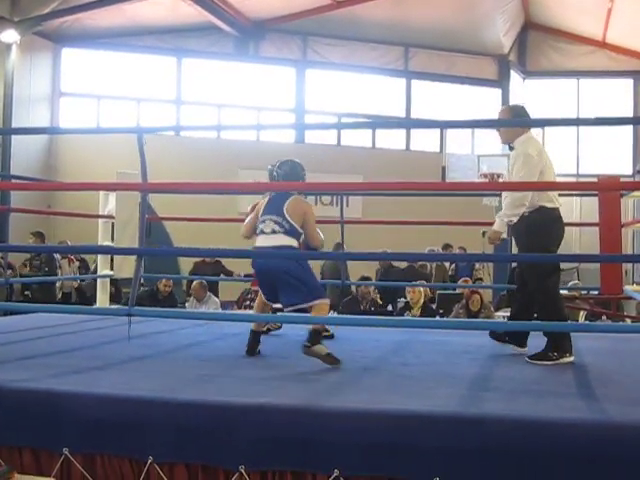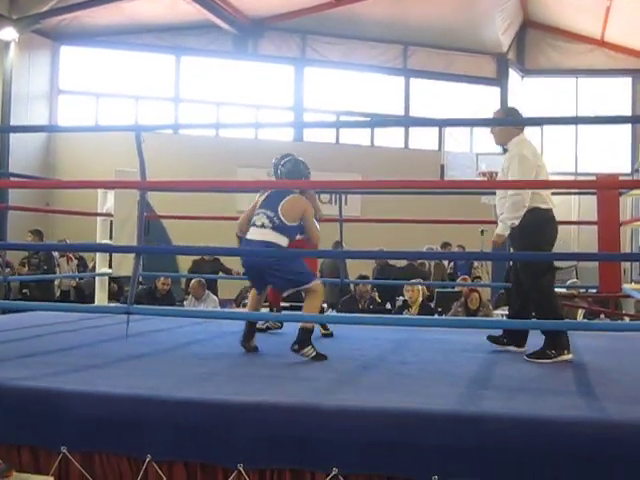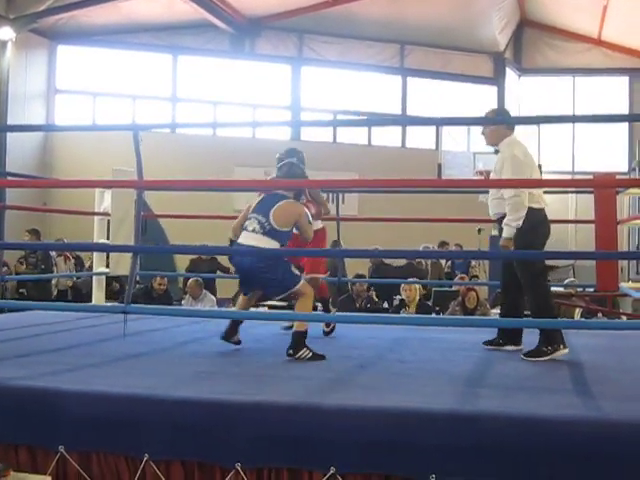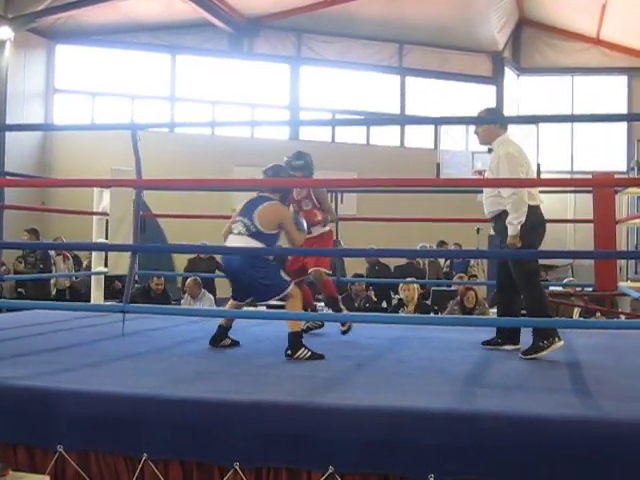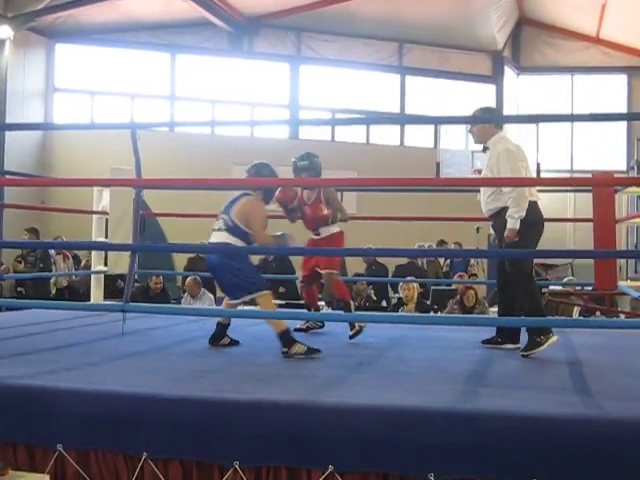
dt=0.1s
person 1, frame 1
left shoulder: (527, 151)
right shoulder: (524, 150)
left elbow: (519, 195)
left wrist: (500, 225)
left hip: (538, 224)
right hip: (534, 224)
left knee: (543, 285)
right knee: (526, 283)
left ankle: (559, 348)
right ankle: (516, 335)
person 1, frame 2
left shoulder: (520, 153)
right shoulder: (517, 152)
left elbow: (518, 197)
left wrist: (502, 229)
left hip: (531, 224)
right hip: (529, 225)
left knee: (538, 284)
right knee: (521, 283)
left ankle: (558, 345)
right ankle: (514, 337)
person 1, frame 3
left shoulder: (512, 154)
right shoulder: (508, 153)
left elbow: (517, 197)
left wrist: (508, 232)
left hip: (525, 224)
right hip: (522, 225)
left knee: (533, 282)
right knee: (511, 283)
left ankle: (553, 341)
right ankle: (509, 336)
person 1, frame 4
left shoulder: (507, 152)
right shoulder: (499, 152)
left elbow: (516, 193)
left wrist: (513, 230)
left hip: (521, 223)
right hip: (511, 224)
left knee: (526, 278)
right knee: (507, 280)
left ankle: (547, 335)
right ankle: (508, 336)
person 1, frame 5
left shoulder: (504, 149)
right shoulder: (494, 151)
left elbow: (517, 190)
left wrist: (512, 224)
right wrist: (497, 229)
left hip: (520, 219)
right hip: (508, 220)
left knee: (519, 275)
right knee: (506, 279)
left ankle: (541, 332)
right ankle: (507, 335)
person 2, frame 1
left shoulder: (264, 202)
right shoulder: (303, 205)
left elbow: (246, 233)
right elbow: (317, 243)
left wrist: (250, 215)
right wrist: (308, 238)
left hip: (261, 257)
right hip: (287, 258)
left knee: (266, 297)
right knee: (319, 301)
left ankle: (253, 343)
right ankle: (314, 341)
person 2, frame 2
left shoulder: (265, 196)
right shoulder: (302, 203)
left elbow: (241, 225)
right elbow: (313, 238)
left wrist: (243, 242)
right wrist: (308, 220)
left hip: (250, 250)
right hip: (273, 253)
left knee: (260, 288)
right knee: (316, 290)
left ankle: (249, 337)
right ankle: (303, 342)
person 2, frame 3
left shoulder: (260, 199)
right shoulder: (296, 208)
left elbow: (236, 227)
right elbow: (308, 238)
left wrist: (235, 246)
right wrist: (306, 220)
left hip: (241, 254)
right hip: (264, 258)
left knee: (250, 291)
right knee: (305, 292)
left ankle: (231, 331)
right ankle: (297, 346)
person 2, frame 4
left shoulder: (249, 202)
right shoulder: (280, 210)
left elbow: (230, 230)
right elbow: (298, 242)
right wrist: (300, 227)
left hip: (231, 258)
right hip: (251, 260)
left knee: (241, 296)
right knee: (294, 295)
left ankle: (220, 336)
right ankle: (296, 347)
person 2, frame 5
left shoulder: (238, 200)
right shoulder: (256, 206)
right elbow: (261, 239)
right wrist: (280, 241)
left hip: (216, 254)
right hip: (229, 255)
left knee: (236, 293)
right knee: (263, 296)
left ankle: (219, 335)
right ankle: (289, 344)
person 3, frame 1
left shoulder: (298, 201)
right shoulder: (269, 200)
left elbow: (307, 224)
right elbow: (260, 223)
right wrist: (255, 215)
left hip: (293, 247)
right hip: (275, 247)
left knee: (300, 289)
right knee: (261, 284)
left ankle: (319, 323)
right ankle: (273, 320)
person 3, frame 2
left shoulder: (304, 193)
left elbow: (319, 215)
left hip: (306, 243)
right hip: (287, 241)
left ankle: (321, 322)
right ankle: (274, 319)
person 3, frame 3
left shoulder: (309, 186)
left elbow: (326, 208)
left wrist: (313, 211)
left hip: (315, 234)
right hip: (295, 235)
left knee: (313, 277)
left ankle: (328, 314)
person 3, frame 4
left shoulder: (317, 189)
right shoulder: (292, 191)
left elbow: (331, 215)
left wrist: (320, 220)
left hip: (322, 237)
right hip: (306, 239)
left knee: (317, 272)
right knee: (297, 278)
left ankle: (340, 313)
right ankle: (314, 319)
person 3, frame 5
left shoulder: (326, 191)
right shoulder: (300, 192)
left elbow: (344, 215)
right elbow: (293, 218)
left wrist: (327, 217)
right wrist: (286, 205)
left hip: (332, 238)
right hip: (315, 239)
left knee: (329, 275)
right knee: (306, 280)
left ankle: (354, 319)
right ankle: (315, 319)
